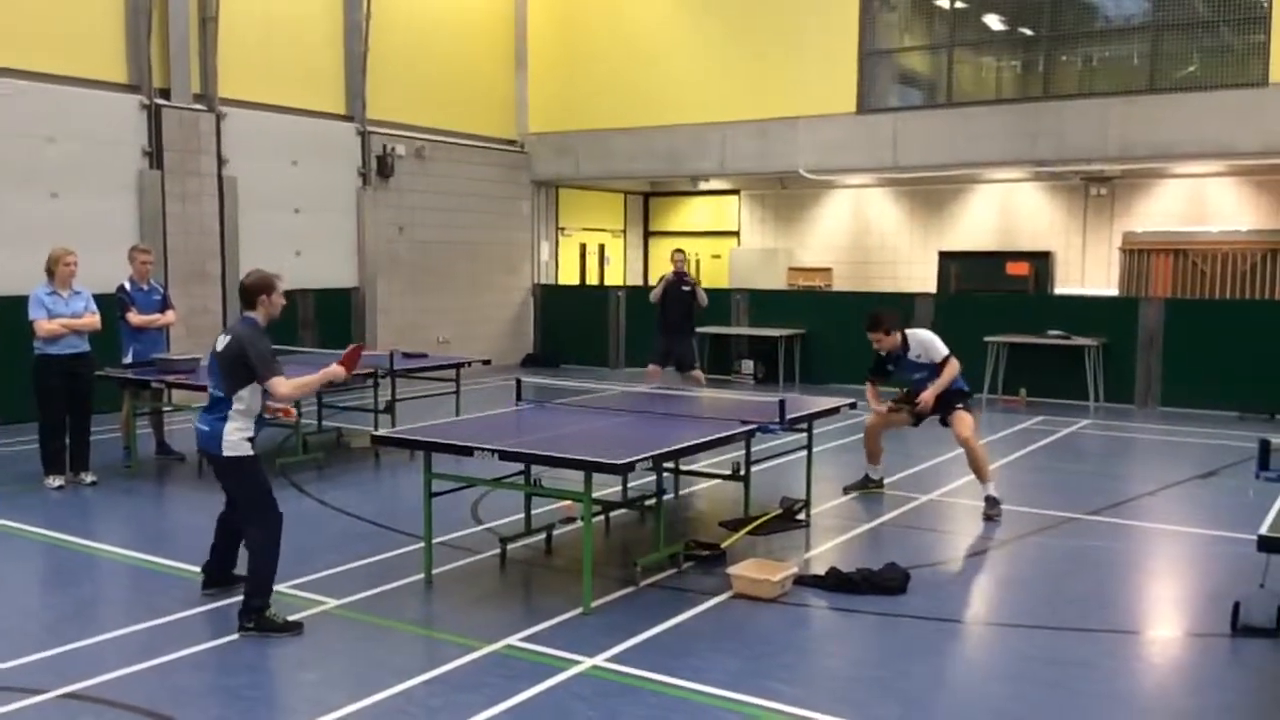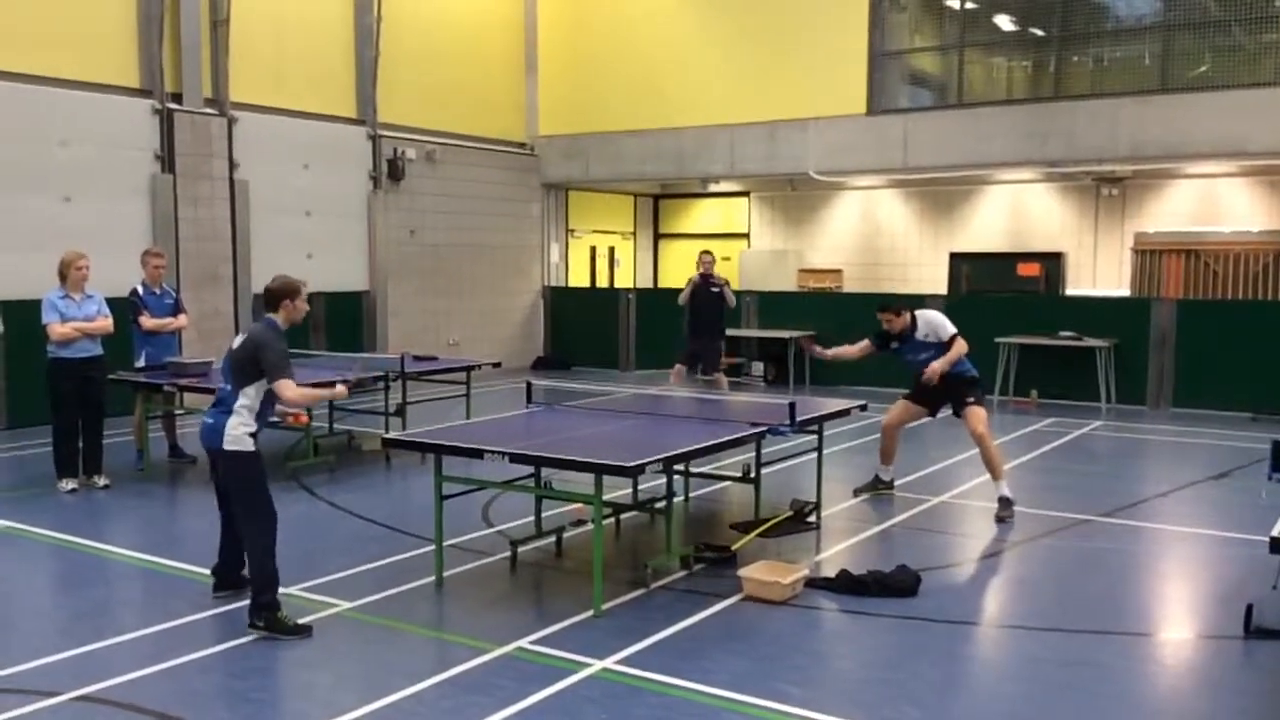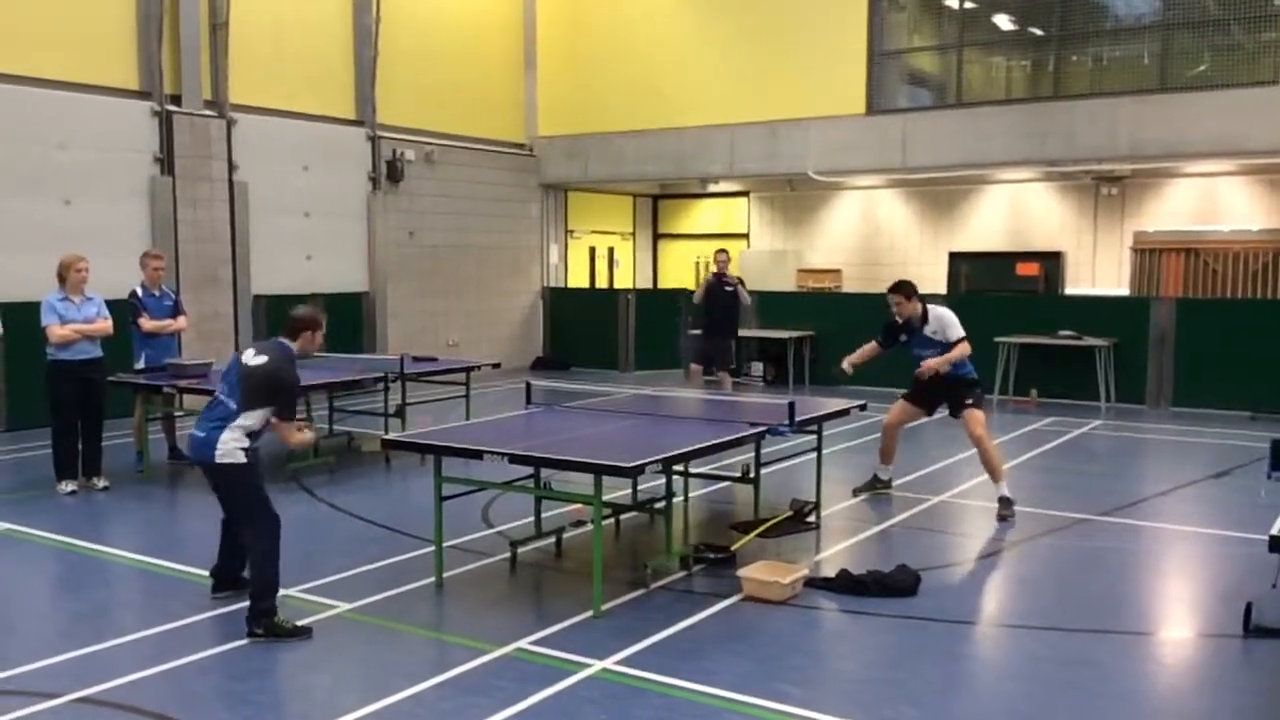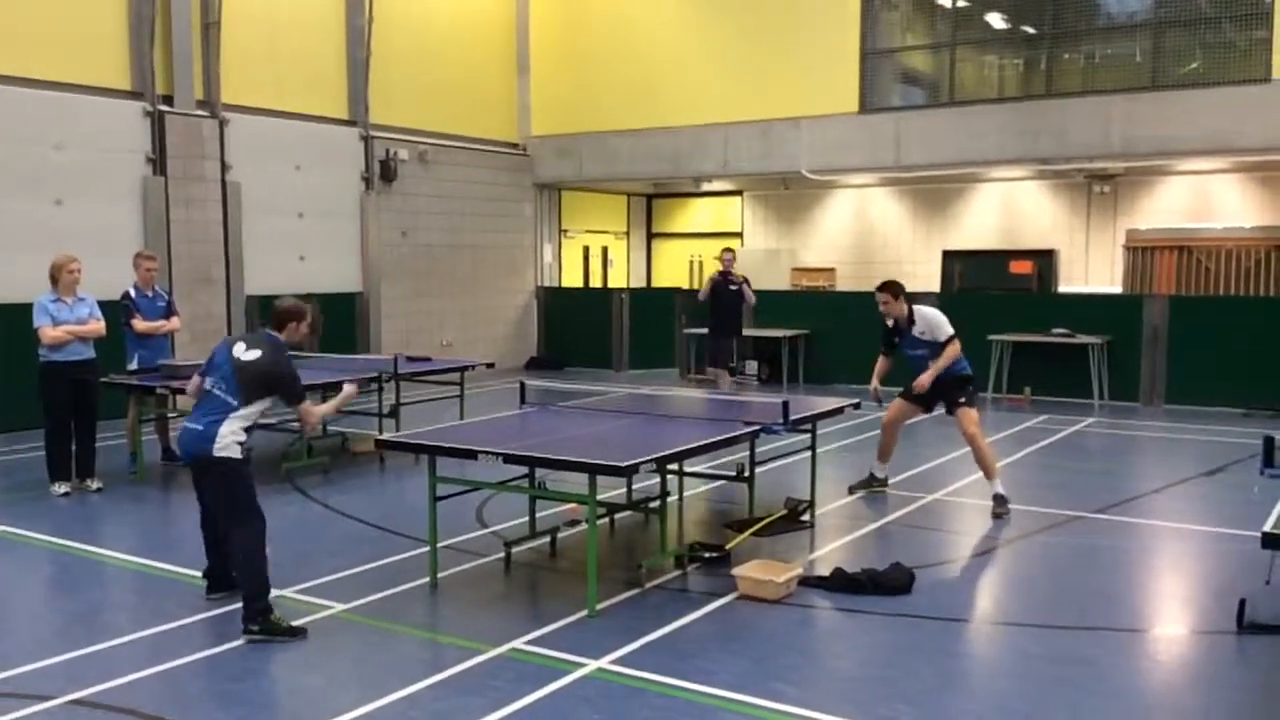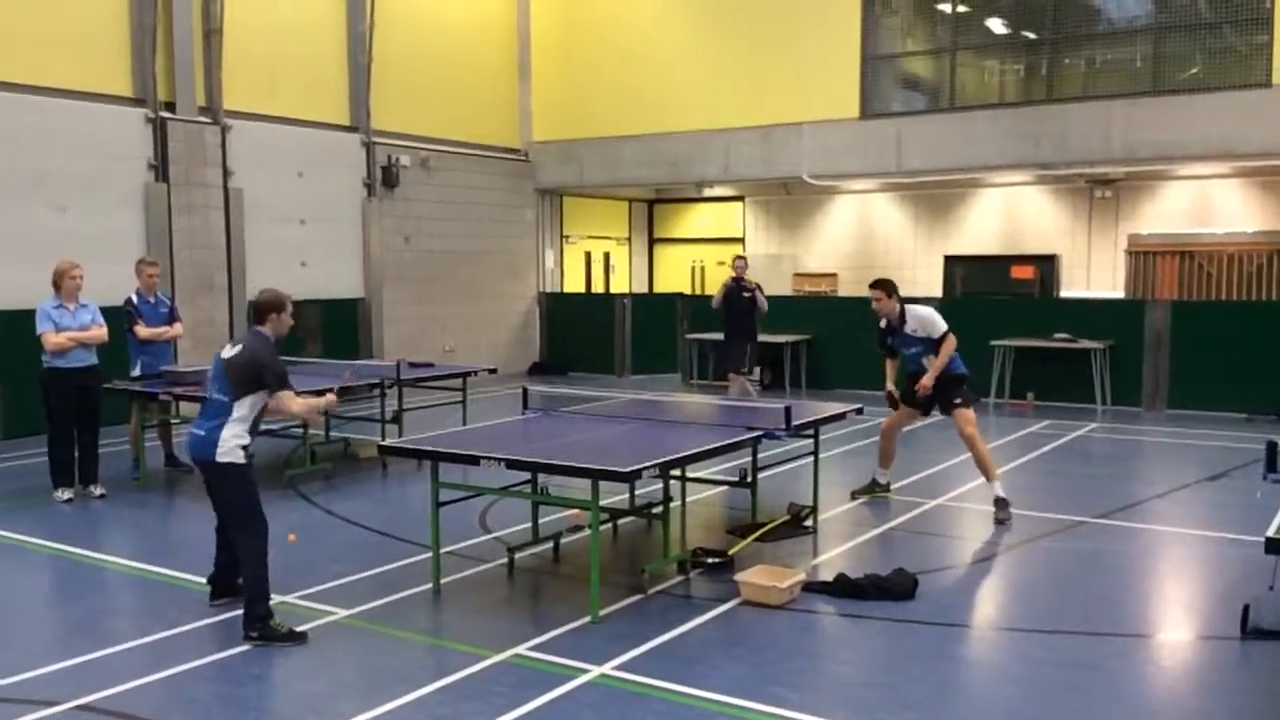
dt=0.2s
person 1, frame 1
left shoulder: (233, 334)
right shoulder: (251, 340)
right elbow: (285, 391)
left wrist: (264, 405)
right wrist: (326, 375)
left hip: (213, 435)
right hip: (231, 443)
left knee: (238, 509)
right knee: (265, 520)
left ankle: (217, 575)
right ankle: (255, 612)
person 1, frame 2
left shoulder: (254, 333)
right shoulder: (270, 341)
right elbow: (289, 394)
left wrist: (276, 410)
right wrist: (331, 393)
left hip: (218, 431)
right hip: (233, 437)
left knee: (236, 509)
right knee: (260, 519)
left ankle: (228, 577)
right ankle: (265, 612)
person 1, frame 3
left shoulder: (254, 351)
right shoulder: (285, 374)
right elbow: (290, 438)
right wrist: (310, 436)
left hip: (202, 441)
right hip: (226, 452)
left knee: (237, 515)
right knee: (263, 526)
left ankle: (226, 579)
right ankle: (262, 619)
person 1, frame 4
left shoulder: (232, 343)
right shoulder: (279, 365)
left elbow: (194, 388)
right elbow: (312, 419)
right wrist: (344, 396)
left hip: (191, 437)
right hip: (220, 446)
left knee: (215, 514)
right knee: (248, 526)
left ankle: (220, 579)
right ankle: (258, 617)
person 1, frame 5
left shoulder: (235, 346)
right shoulder: (264, 354)
right elbow: (293, 409)
left wrist: (302, 404)
right wrist: (323, 405)
left hip: (202, 441)
right hip: (224, 450)
left knee: (230, 520)
right knee: (252, 529)
left ankle: (224, 585)
right ankle: (258, 622)
person 2, frame 1
left shoulder: (84, 294)
right shoulder: (39, 296)
left elbow: (96, 324)
right elbow: (43, 330)
left wrist: (63, 322)
right wrist: (79, 325)
left hip: (81, 360)
right hip: (50, 363)
left knee: (82, 416)
right knee: (52, 418)
left ankle: (81, 469)
right ankle: (54, 472)
person 2, frame 2
left shoulder: (97, 298)
right shoulder: (51, 300)
left elbow: (108, 327)
right elbow: (56, 334)
left wrist: (76, 325)
right wrist: (92, 329)
left hip: (94, 364)
right hip: (63, 366)
left knee: (94, 419)
right knee: (66, 422)
left ankle: (94, 472)
right ankle: (67, 475)
person 2, frame 3
left shoulder: (96, 300)
right shoulder: (51, 302)
left elbow: (108, 328)
right elbow: (55, 336)
left wrist: (75, 327)
right wrist: (91, 330)
left hip: (93, 366)
right hip: (63, 368)
left knee: (94, 421)
right knee: (65, 424)
left ankle: (93, 474)
right ankle: (66, 477)
person 2, frame 4
left shoulder: (89, 301)
right shoulder: (43, 303)
left elbow: (100, 330)
right elbow: (47, 337)
left wrist: (68, 328)
right wrist: (84, 332)
left hip: (86, 367)
right hip: (55, 370)
left knee: (87, 423)
right knee: (58, 425)
left ankle: (87, 475)
right ankle: (60, 479)
person 2, frame 5
left shoulder: (91, 307)
right shoulder: (46, 309)
left elbow: (103, 336)
right elbow: (50, 344)
left wrist: (71, 335)
right wrist: (86, 338)
left hip: (89, 373)
right hip: (58, 376)
left knee: (90, 429)
right knee: (61, 431)
left ankle: (90, 481)
right ankle: (63, 485)
person 3, frame 1
left shoulder: (923, 338)
right shoulder: (884, 356)
left elbow: (953, 366)
right elbow: (872, 383)
left wrist: (933, 392)
right wrist: (874, 405)
left hip: (951, 392)
right hip: (920, 392)
left knee: (965, 437)
right knee: (872, 426)
left ankle: (991, 497)
right ankle: (873, 477)
person 3, frame 2
left shoulder: (932, 318)
right shoulder: (889, 335)
left elbow: (961, 346)
right elbow: (860, 349)
left wrist: (941, 363)
right wrist: (826, 352)
left hip: (961, 380)
right hip: (929, 384)
left knee: (980, 432)
right knee: (889, 423)
left ankle: (1004, 497)
right ankle: (884, 479)
person 3, frame 3
left shoulder: (942, 315)
right shoulder: (898, 325)
left elbow: (965, 349)
right elbow: (875, 346)
left wrist: (937, 362)
right wrist: (849, 360)
left hip: (959, 380)
right hip: (927, 381)
left knee: (978, 434)
right knee: (890, 423)
left ankle: (1004, 497)
right ankle: (882, 478)
person 3, frame 4
left shoulder: (930, 316)
right shoulder: (890, 327)
left elbow: (955, 347)
right elbow: (886, 355)
left wrist: (930, 375)
right wrist: (875, 379)
left hip: (955, 377)
right hip: (923, 380)
left knee: (971, 431)
right knee: (889, 421)
left ankle: (999, 494)
right ankle: (878, 476)
person 3, frame 5
left shoulder: (923, 314)
right shoulder: (885, 328)
left elbow: (950, 342)
right elbow: (892, 357)
left wrist: (931, 375)
right wrist: (890, 382)
left hip: (949, 377)
right hip: (919, 381)
left knee: (969, 433)
right knee: (888, 429)
left ankle: (999, 498)
right ankle: (880, 482)
person 4, frame 1
left shoulder: (159, 290)
right shoulder: (124, 291)
left elbow: (171, 318)
right elbow: (133, 321)
left wrist: (144, 321)
right wrist: (157, 317)
left hip: (158, 355)
right hip: (135, 357)
left knee: (156, 402)
right knee: (130, 404)
left ankle: (161, 446)
right ankle: (128, 450)
person 4, frame 2
left shoulder: (172, 293)
right shoulder: (137, 294)
left elbow: (183, 322)
right elbow: (146, 324)
left wrist: (157, 324)
right wrist: (169, 321)
left hip: (171, 358)
right hip: (147, 360)
left knee: (169, 406)
right knee: (143, 407)
left ankle: (174, 448)
right ankle: (140, 453)
person 4, frame 3
left shoulder: (171, 295)
right shoulder: (136, 296)
left elbow: (182, 324)
right elbow: (145, 326)
left wrist: (157, 325)
right wrist: (168, 322)
left hip: (170, 360)
right hip: (146, 362)
left knee: (168, 407)
right knee: (142, 408)
left ankle: (173, 450)
right ankle: (140, 455)
person 4, frame 4
left shoulder: (164, 296)
right shoulder: (129, 297)
left elbow: (176, 325)
right elbow: (138, 327)
left wrist: (149, 327)
right wrist: (162, 323)
left hip: (163, 362)
right hip: (140, 363)
left knee: (162, 408)
right knee: (136, 409)
left ankle: (167, 451)
right ankle: (134, 456)
person 4, frame 5
left shoulder: (167, 302)
right shoulder: (131, 303)
left elbow: (179, 331)
right elbow: (141, 333)
left wrist: (152, 333)
right wrist: (165, 329)
left hip: (166, 368)
right hip: (143, 369)
left knee: (165, 414)
right knee: (139, 416)
left ankle: (170, 457)
right ankle: (137, 462)
